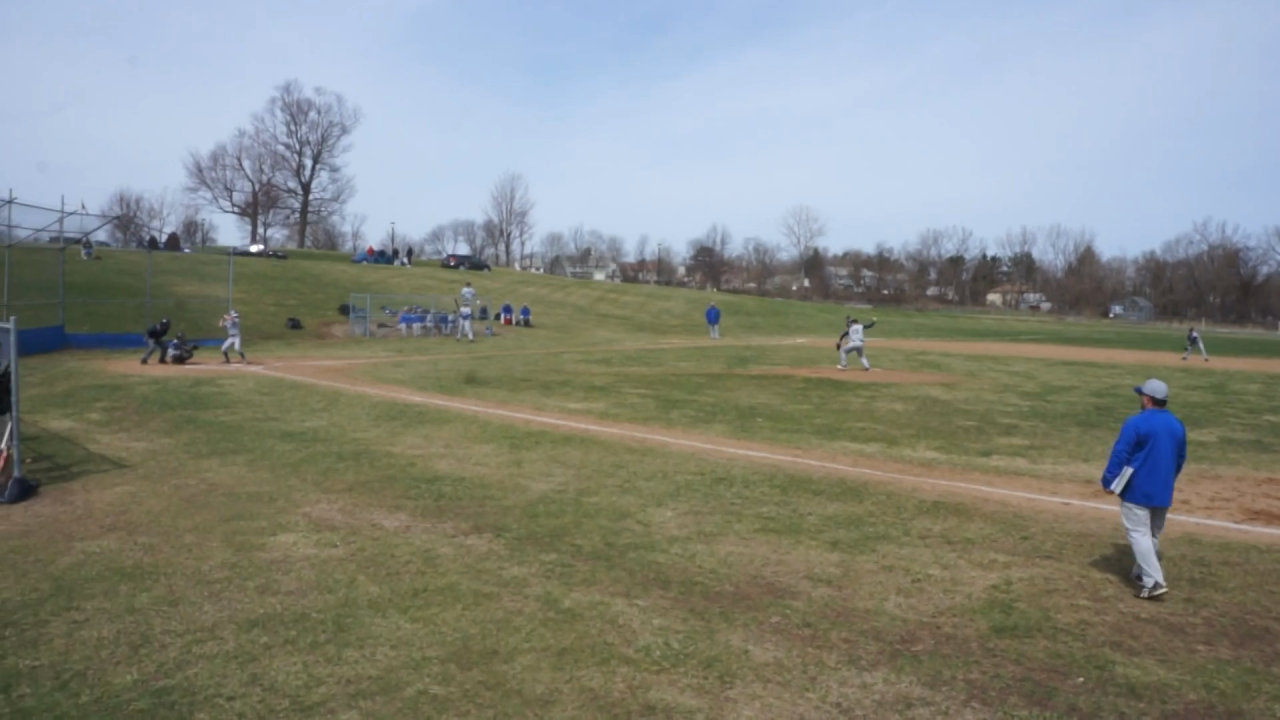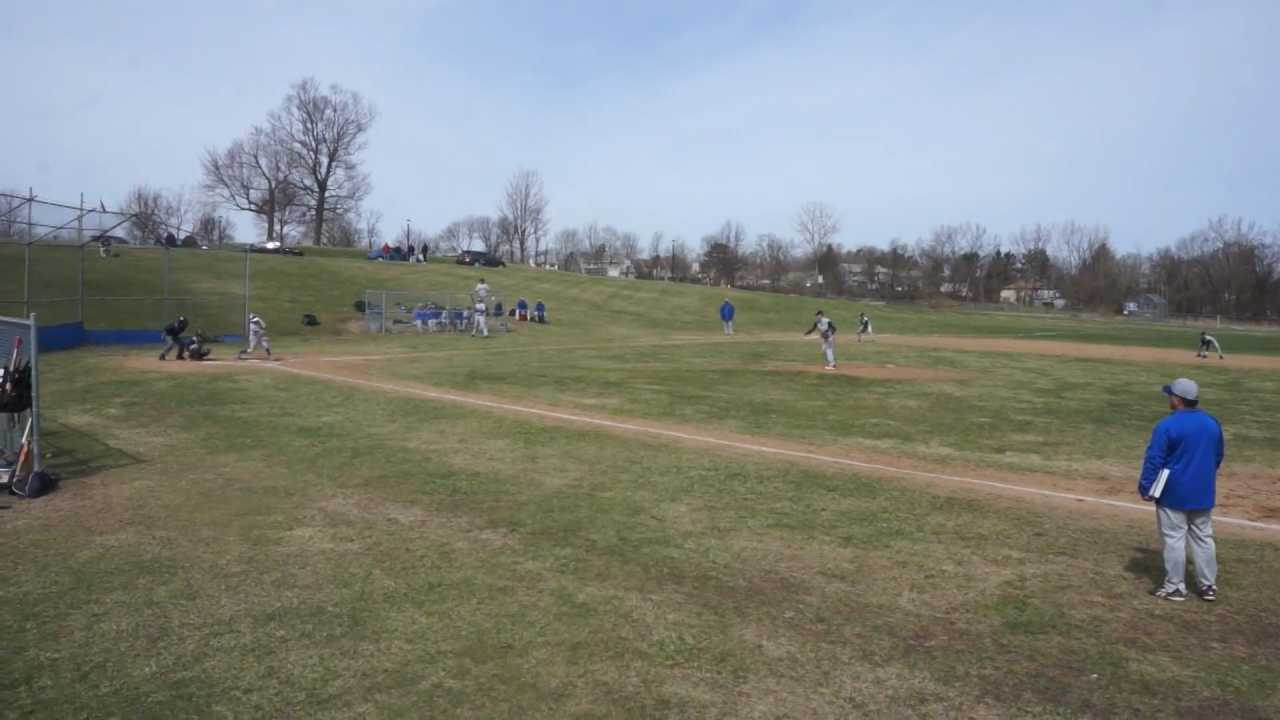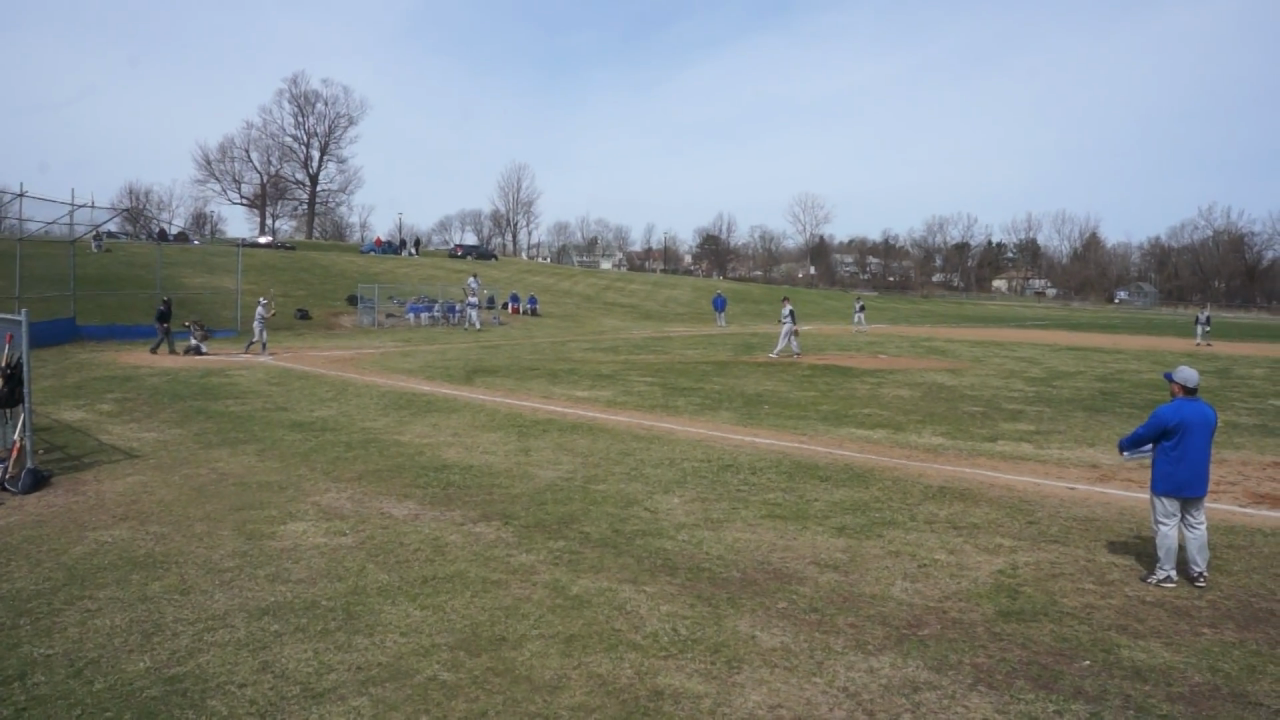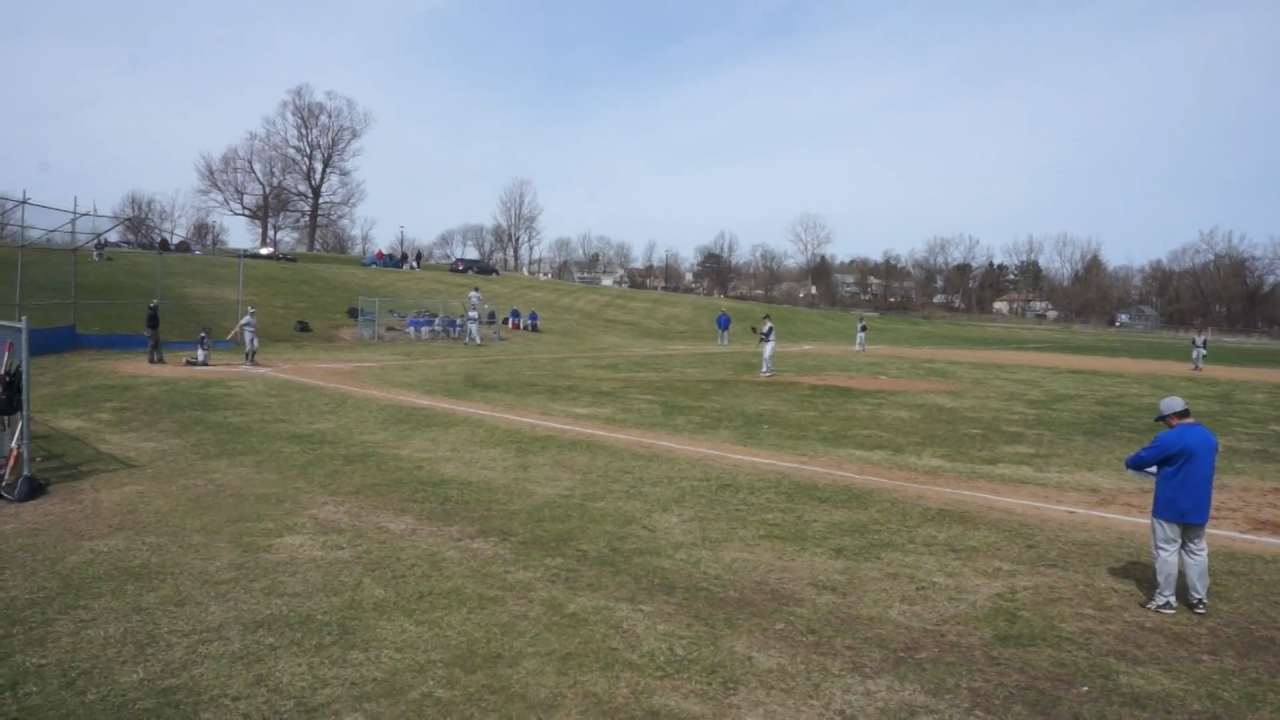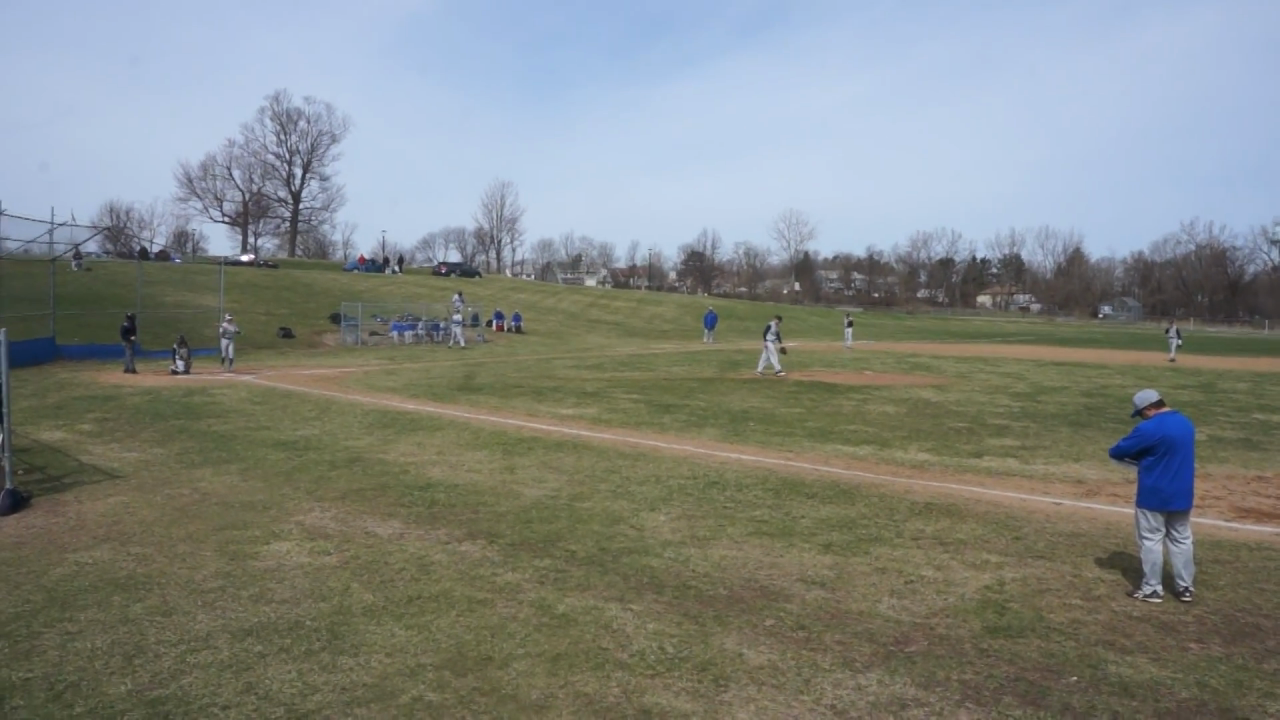
dt=1s
person 1, frame 1
left shoulder: (1136, 423)
right shoulder: (1177, 425)
left elbow: (1120, 455)
right elbow: (1180, 458)
left wrist: (1109, 481)
left hip: (1137, 489)
right hip: (1163, 490)
left knee: (1138, 534)
right knee: (1152, 534)
left ankle: (1154, 581)
right ankle: (1142, 575)
person 1, frame 2
left shoulder: (1167, 425)
right shoulder: (1212, 424)
left elbow: (1153, 459)
right elbow: (1218, 457)
left wrist: (1146, 488)
left hip: (1174, 493)
right hip: (1203, 493)
left knee: (1174, 539)
right knee: (1204, 538)
left ankle: (1174, 587)
right ankle: (1208, 586)
person 1, frame 3
left shoulder: (1166, 412)
right shoulder: (1209, 412)
left elbow: (1142, 436)
left wrist: (1123, 445)
left hip: (1168, 481)
right hip: (1197, 481)
left knee: (1166, 526)
right knee: (1196, 526)
left ankle: (1166, 574)
right ankle: (1199, 572)
person 1, frame 4
left shoulder: (1169, 438)
right shoulder: (1210, 437)
left elbow: (1140, 460)
left wrist: (1128, 462)
left hip: (1170, 506)
right hip: (1198, 506)
left knee: (1166, 552)
right knee: (1197, 551)
left ankle: (1165, 599)
right ankle: (1199, 599)
person 1, frame 5
left shoulder: (1149, 429)
right shoulder: (1186, 424)
left elbow: (1118, 451)
left wrist: (1113, 452)
left hip: (1154, 496)
right hip: (1182, 495)
left knee: (1151, 541)
right knee: (1181, 540)
left ankle: (1152, 588)
right ankle: (1185, 587)
